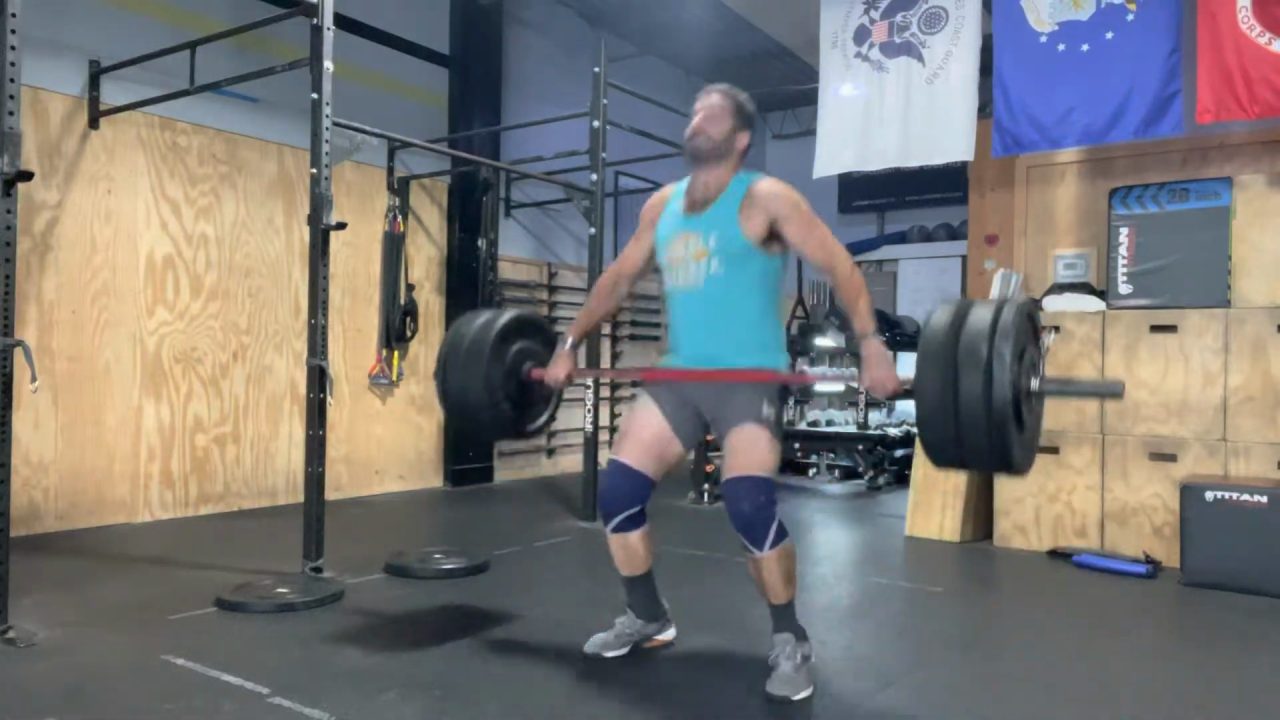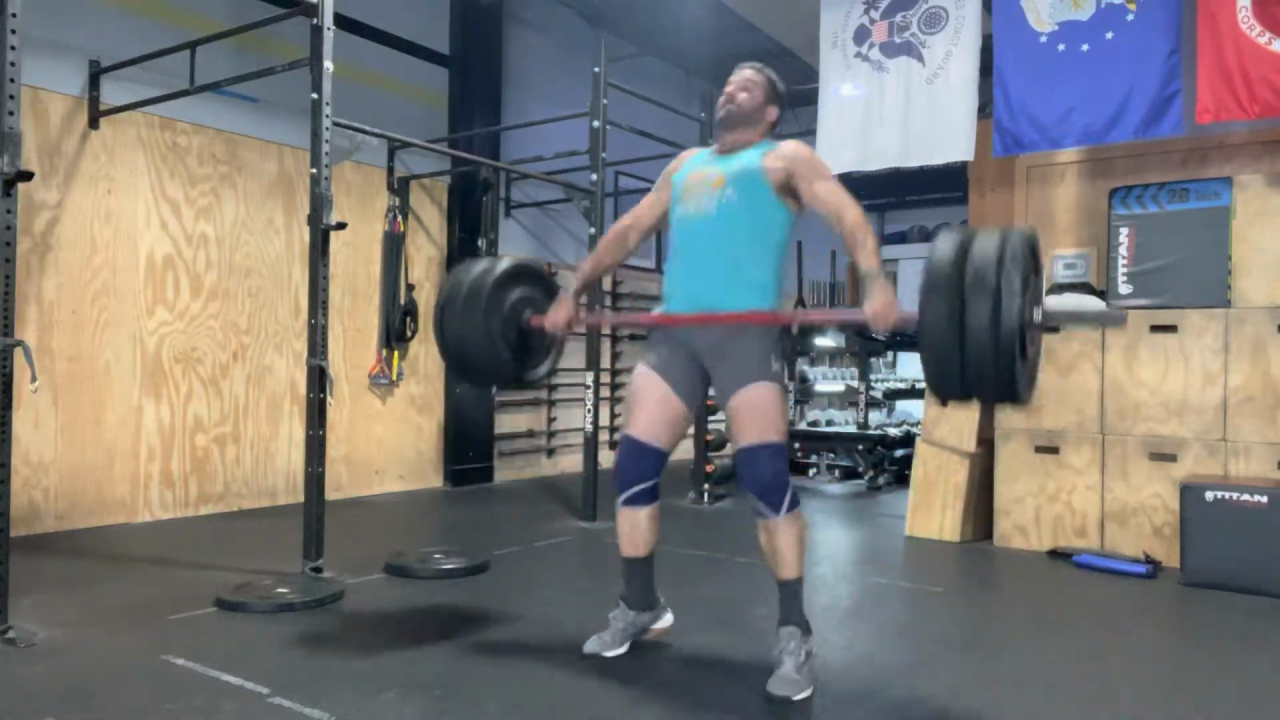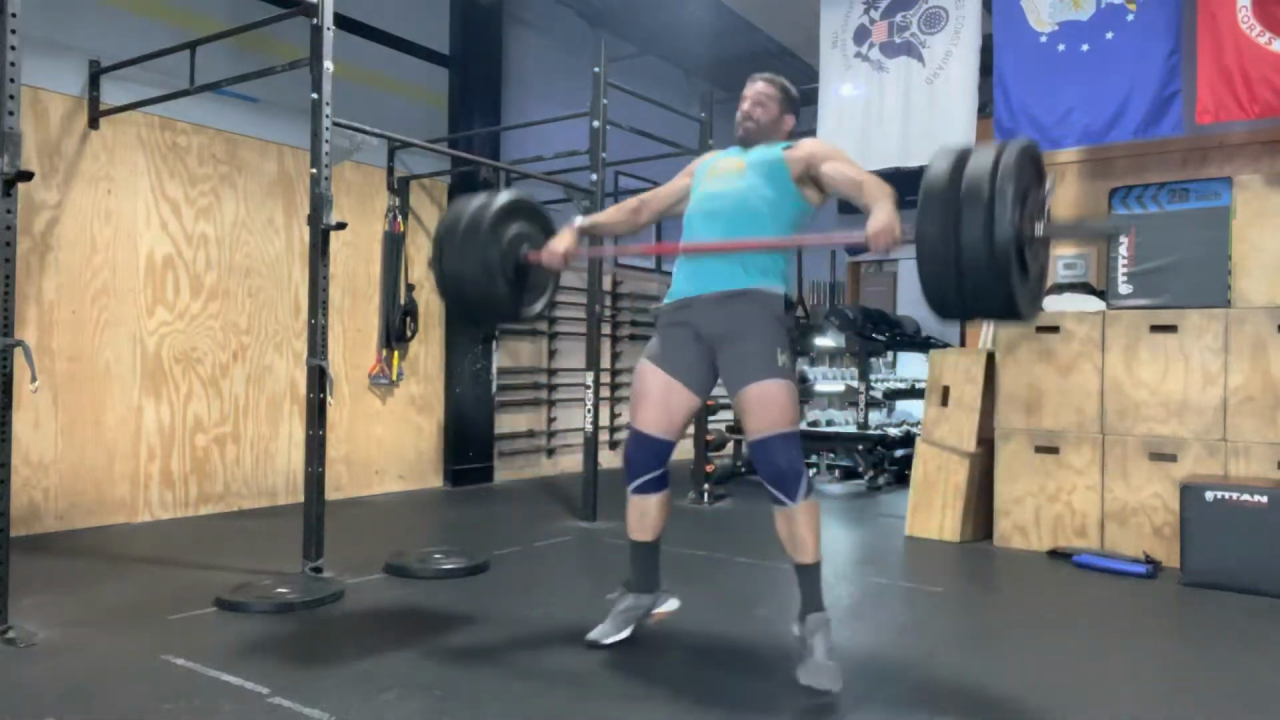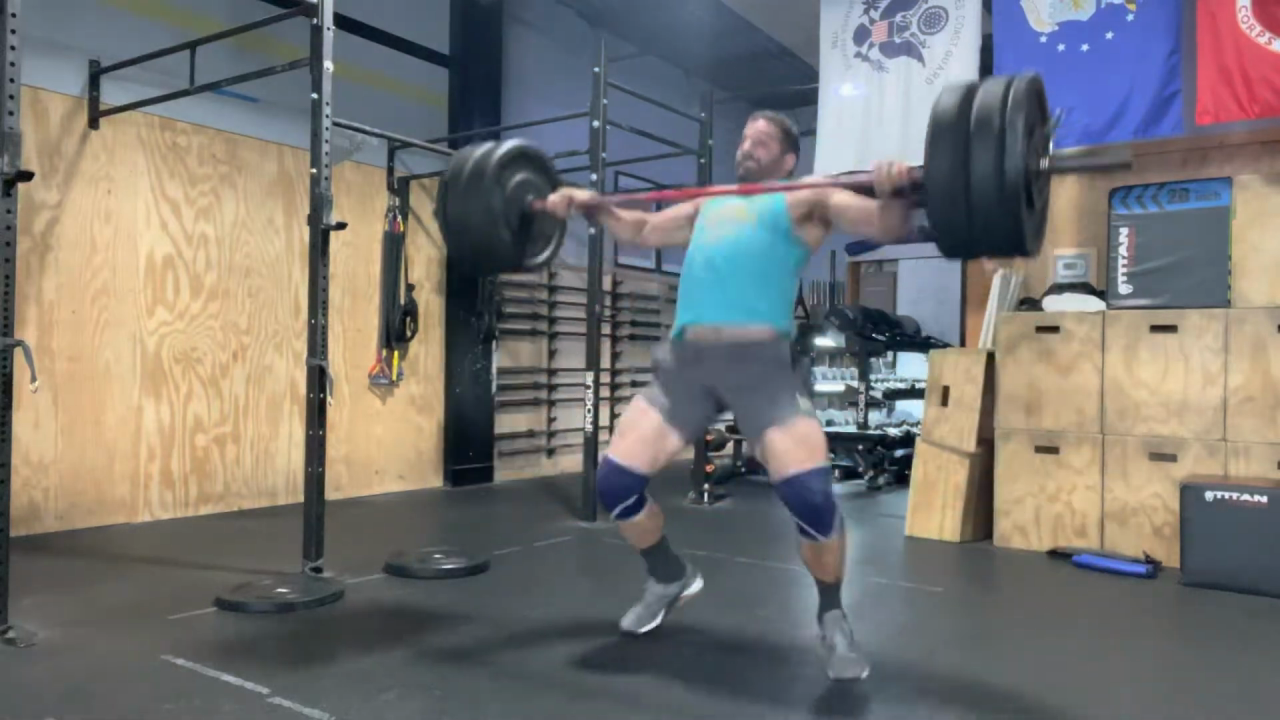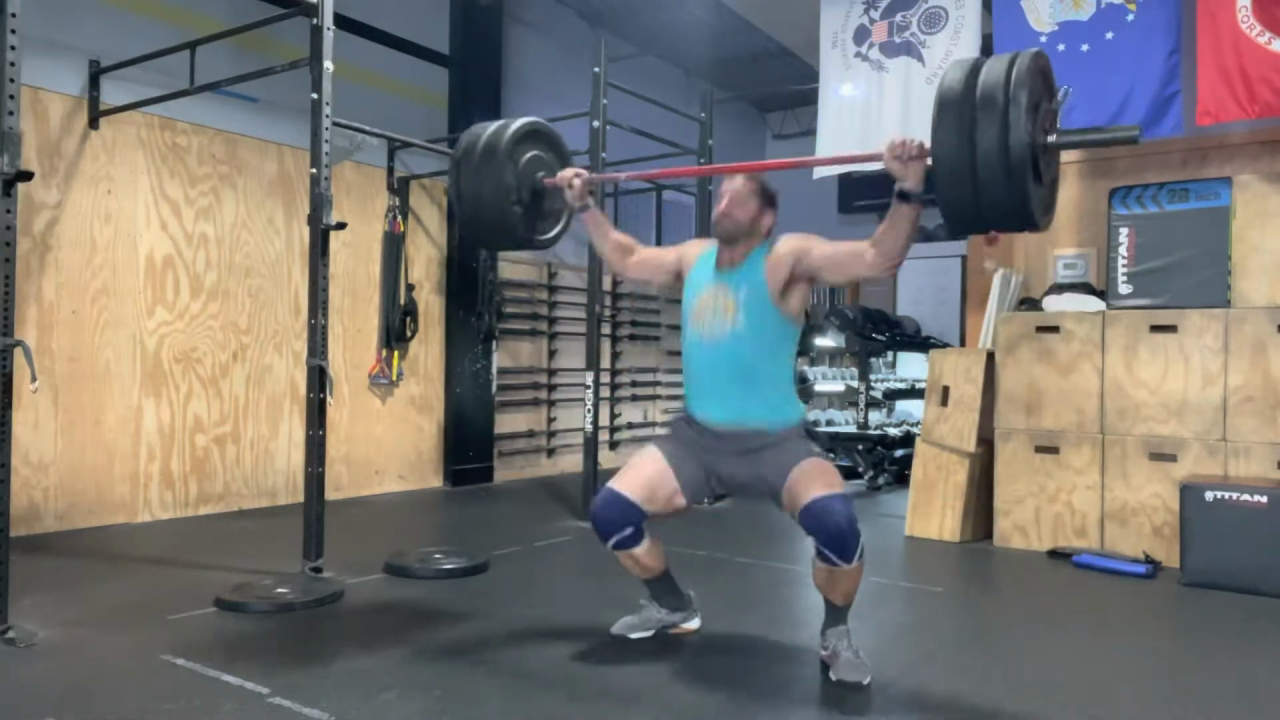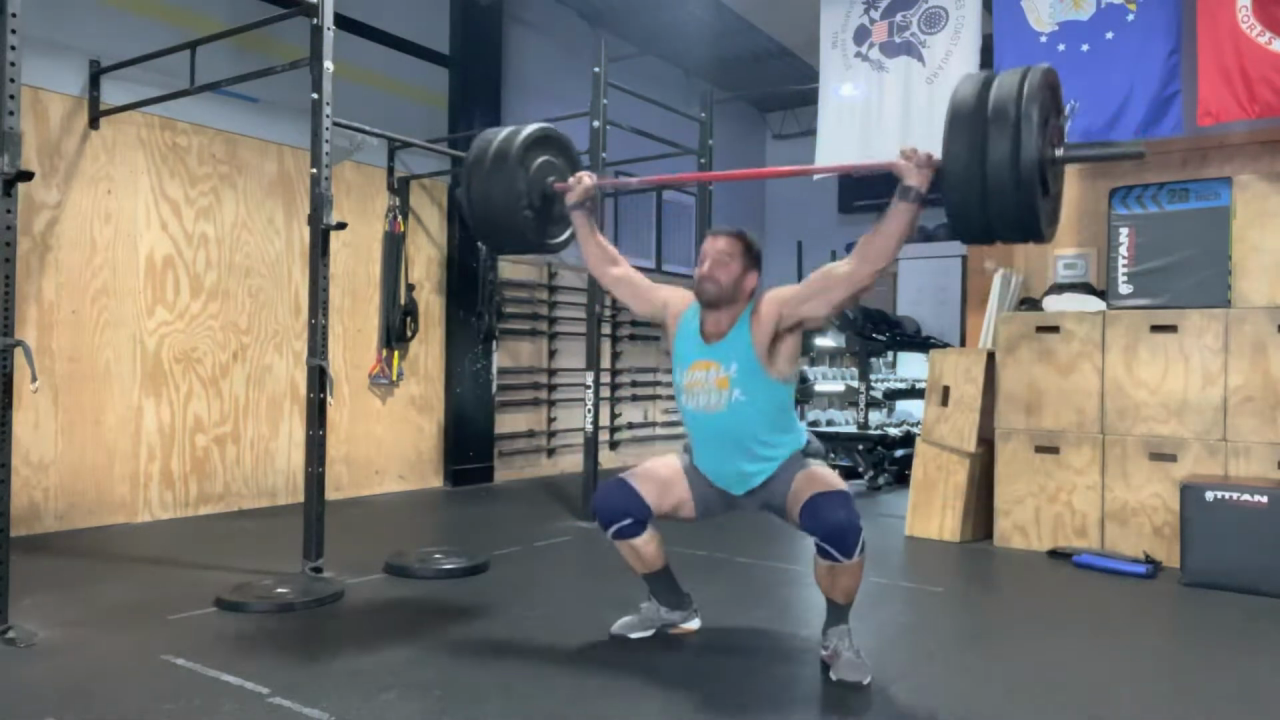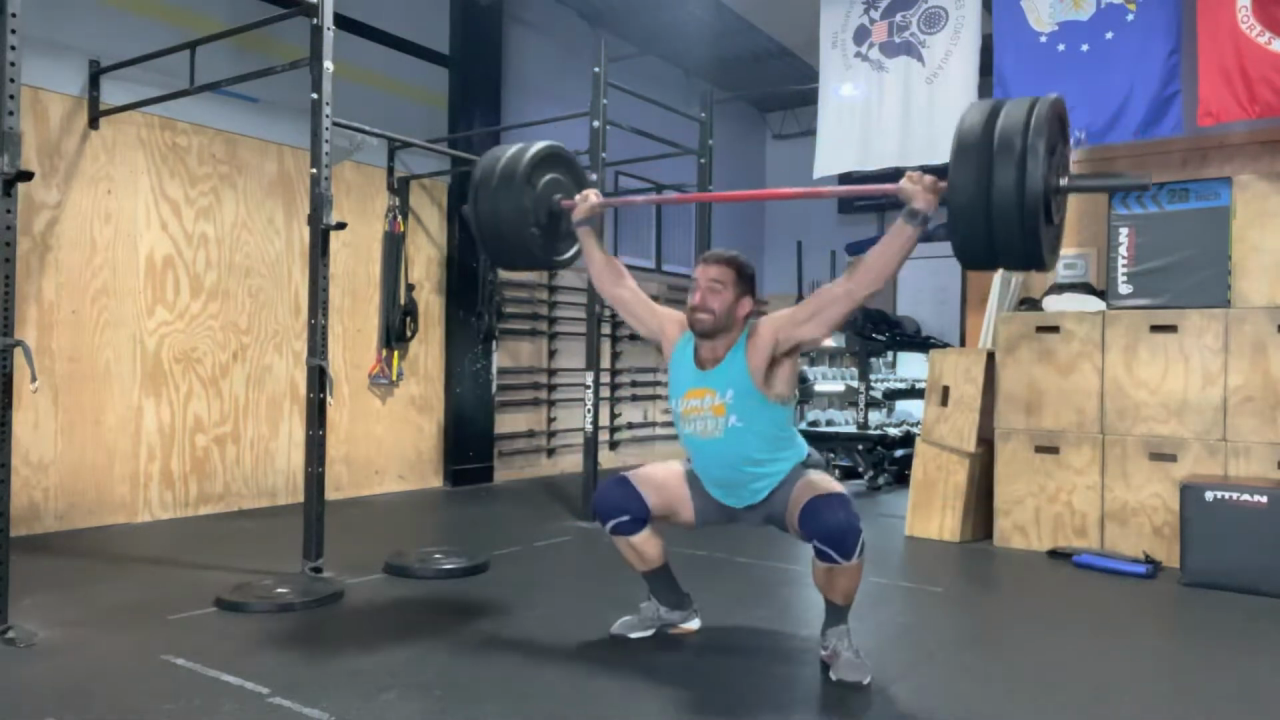
dt=0.1s
person 1, frame 1
left shoulder: (764, 197)
right shoulder: (663, 203)
left elbow: (840, 266)
right elbow: (616, 279)
left wrist: (871, 346)
right wrist: (569, 345)
left hip: (751, 375)
right hip: (680, 371)
left knee: (749, 505)
right knee: (617, 490)
left ankle: (789, 640)
right ankle: (647, 618)
person 1, frame 2
left shoulder: (786, 159)
right shoulder: (687, 165)
left elbow: (847, 217)
right elbow: (628, 231)
left wrist: (874, 281)
right wrist: (573, 292)
left hip: (745, 332)
right hip: (676, 333)
left knee: (763, 474)
right knee: (634, 465)
left ankle: (793, 635)
right ankle: (640, 608)
person 1, frame 3
left shoulder: (804, 154)
right shoulder: (708, 166)
left elbow: (867, 186)
right elbow: (641, 209)
left wrist: (885, 214)
right wrist: (577, 229)
left hip: (752, 314)
right hip: (682, 317)
left knee: (780, 462)
right knee: (644, 455)
left ankle: (813, 620)
right ankle: (643, 592)
person 1, frame 4
left shoulder: (802, 198)
right shoulder: (710, 204)
left elbow: (882, 220)
right elbow: (639, 227)
left wrist: (893, 194)
right wrist: (587, 205)
left hip: (759, 360)
right hip: (687, 356)
left knee: (808, 496)
right knee: (616, 480)
left ankle: (832, 620)
right ankle: (670, 577)
person 1, frame 5
left shoulder: (785, 259)
right shoulder: (693, 259)
left elbow: (879, 259)
right elbow: (624, 256)
left wrist: (906, 188)
right wrist: (582, 203)
left hip: (775, 443)
right hip: (698, 435)
left knee: (836, 527)
right knee: (610, 513)
left ankle: (836, 633)
right ankle: (672, 605)
person 1, frame 6
left shoulder: (772, 317)
right shoulder: (679, 311)
left elbow: (862, 266)
right elbow: (615, 273)
left wrist: (911, 189)
right wrist: (580, 208)
left hip: (782, 468)
right hip: (707, 467)
left knee: (837, 522)
right knee: (613, 503)
left ankle: (837, 632)
right ankle: (672, 605)
person 1, frame 7
left shoulder: (768, 344)
right shoulder: (674, 337)
left elbow: (855, 286)
right elbow: (617, 287)
left wrist: (917, 213)
right wrist: (584, 225)
left hip: (784, 483)
right hip: (710, 487)
left knee: (837, 526)
right knee: (613, 500)
left ankle: (836, 633)
right ankle: (672, 604)
